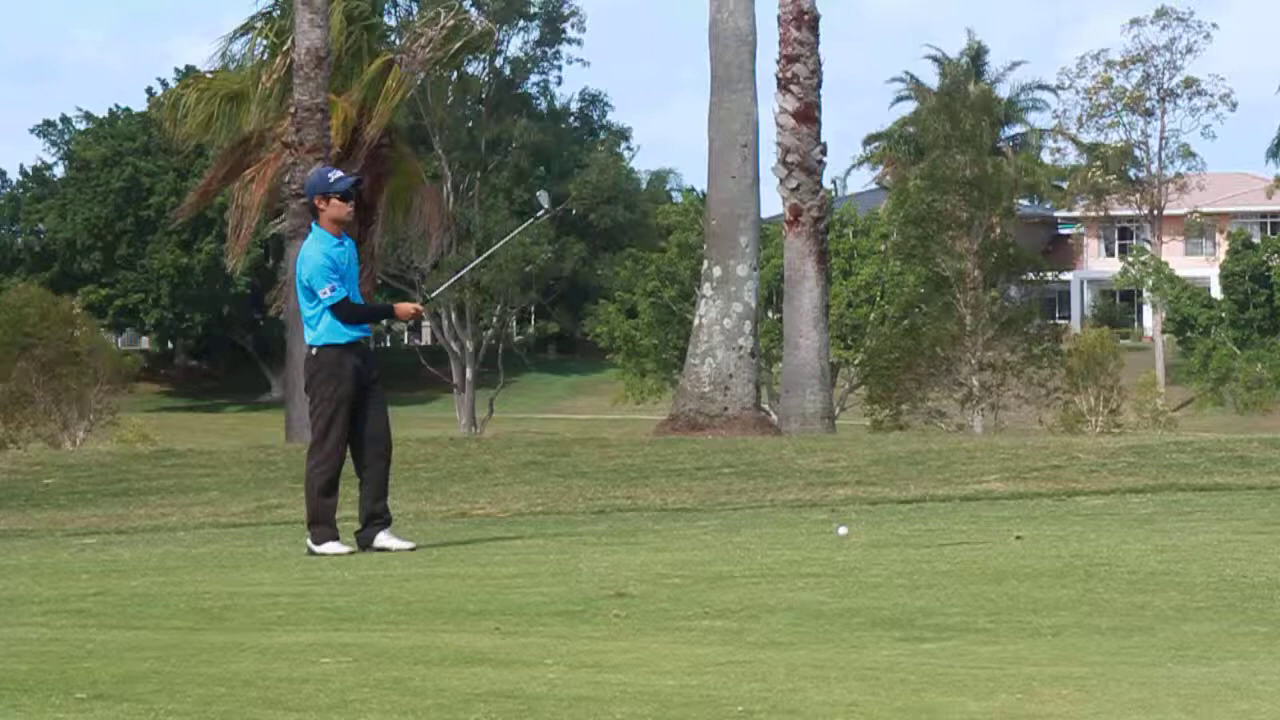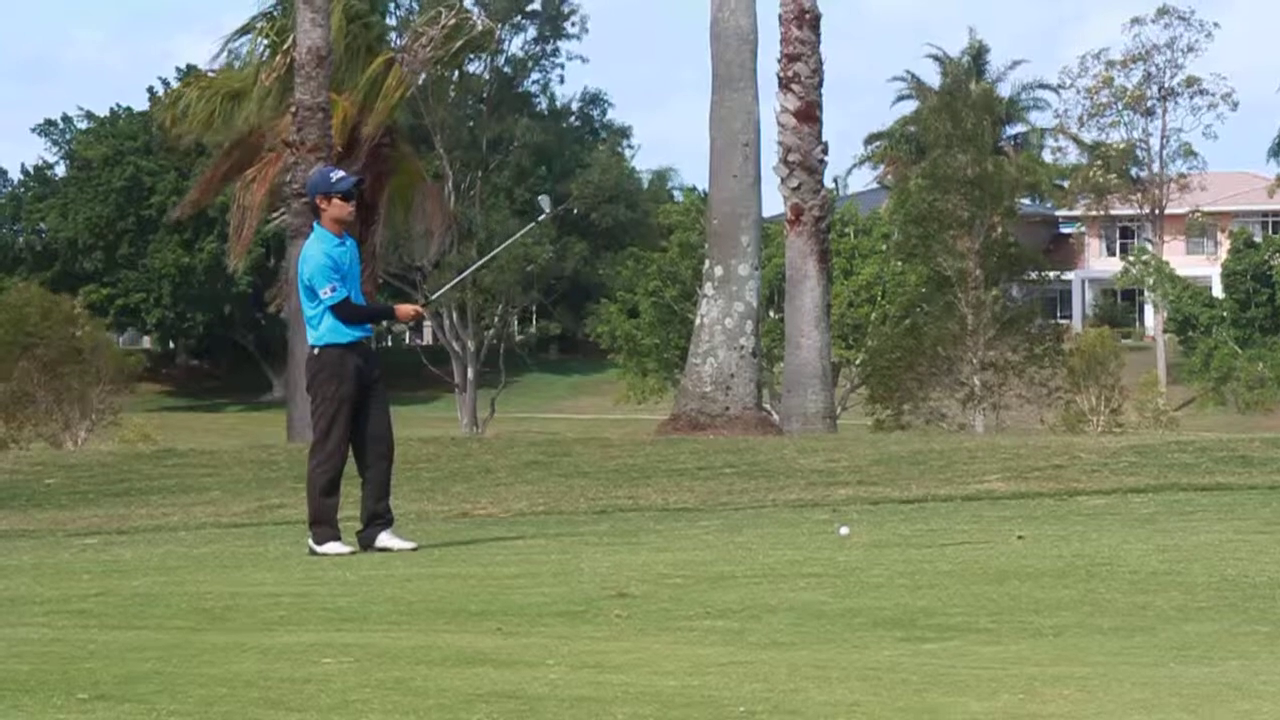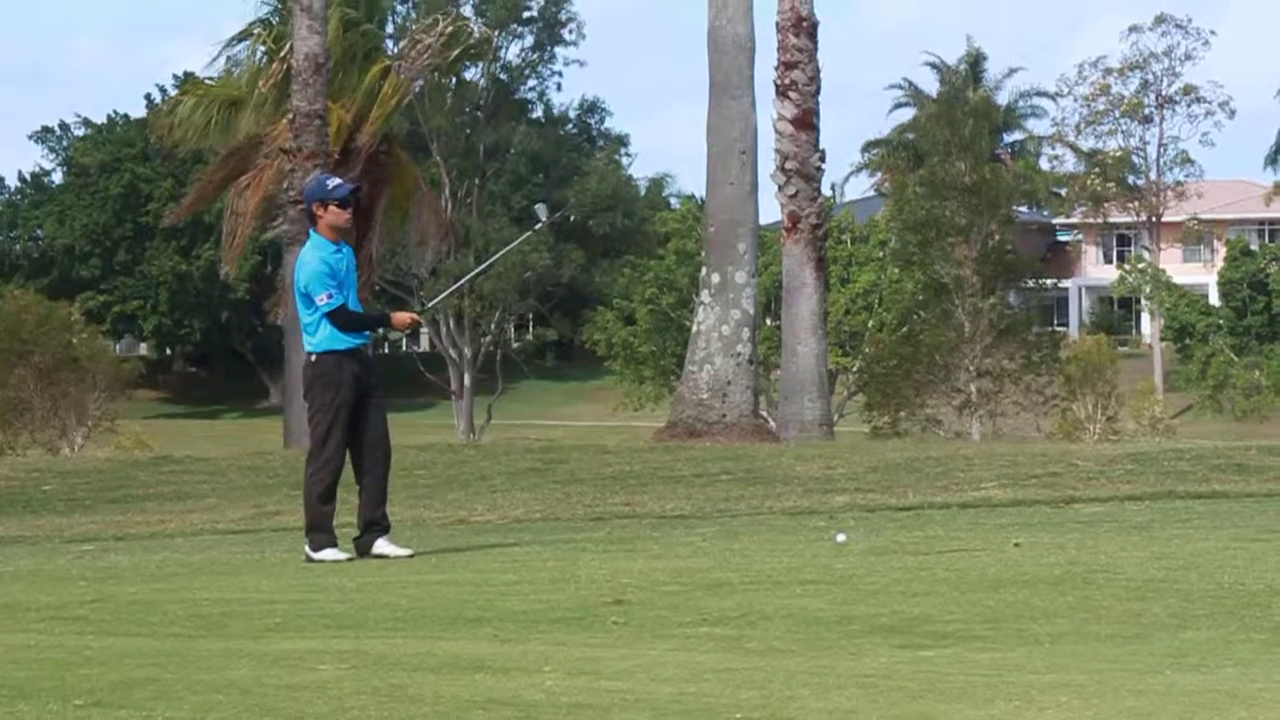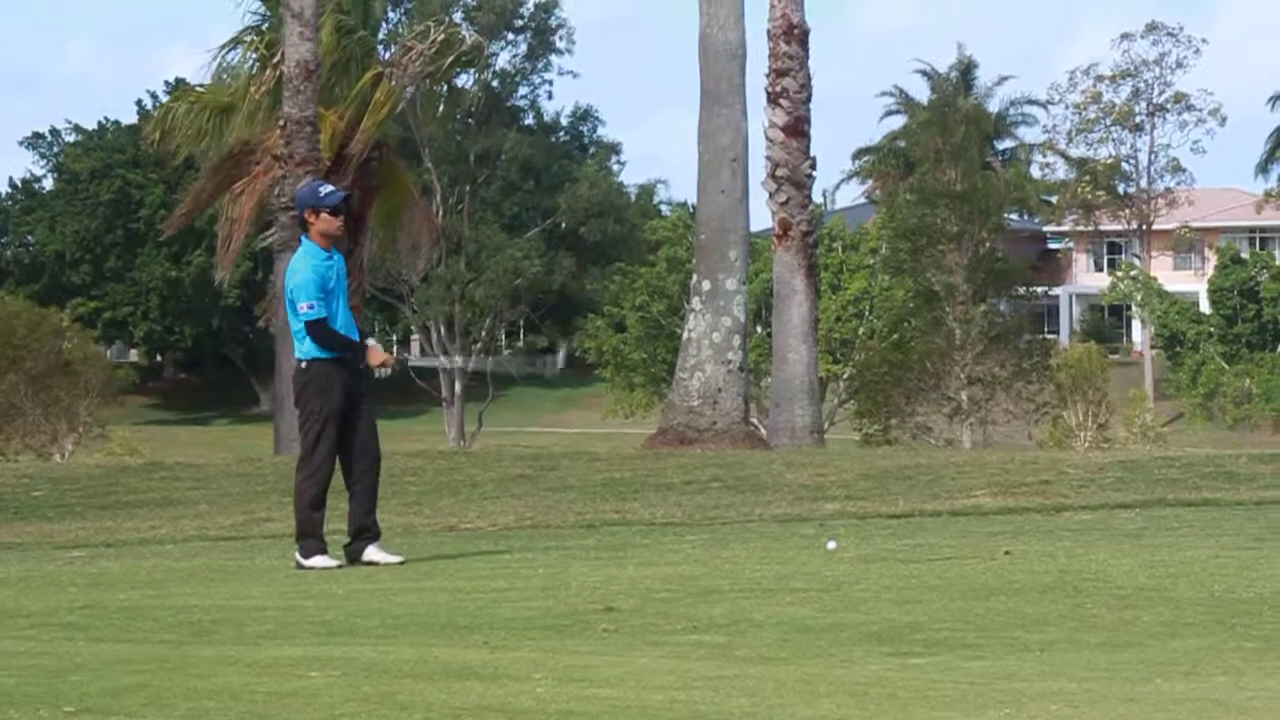
dt=0.5s
person 1, frame 1
left shoulder: (347, 244)
right shoulder: (316, 254)
right elbow: (344, 310)
left wrist: (390, 312)
right wrist: (393, 311)
left hip: (360, 353)
right hip: (330, 358)
left knee: (376, 444)
right knee: (329, 449)
left ankle: (375, 528)
right ankle: (321, 534)
person 1, frame 2
left shoulder: (349, 244)
right shoulder: (318, 254)
right elbow: (344, 311)
left wrist: (389, 316)
right wrist: (393, 313)
left hip: (362, 352)
right hip: (332, 358)
left knee: (378, 444)
right knee: (330, 449)
left ankle: (376, 528)
right ankle: (322, 534)
person 1, frame 3
left shoulder: (345, 251)
right shoulder: (314, 261)
right elbow: (340, 318)
left wrist: (386, 323)
right wrist: (389, 320)
left hip: (359, 360)
right hip: (329, 365)
left knee: (375, 450)
right knee: (327, 455)
left ankle: (374, 534)
right ankle: (319, 541)
person 1, frame 4
left shoulder: (336, 258)
right shoulder: (305, 268)
right elbow: (318, 330)
left wrist: (366, 346)
right wrist: (364, 350)
left hip: (349, 369)
right hip: (320, 372)
left knee: (365, 456)
right knee: (317, 462)
left ankle: (363, 541)
right ankle: (309, 548)
